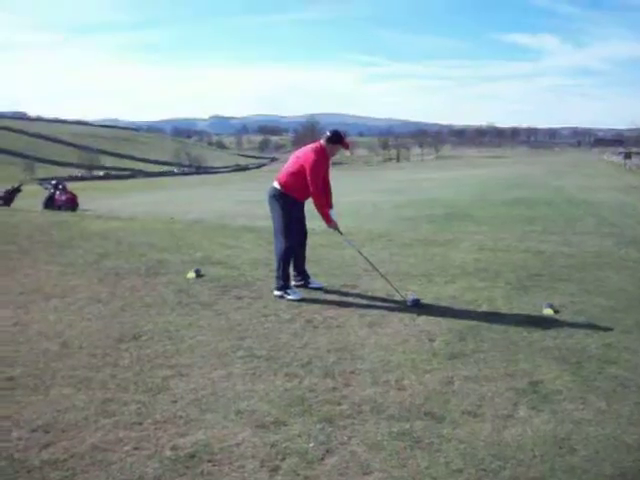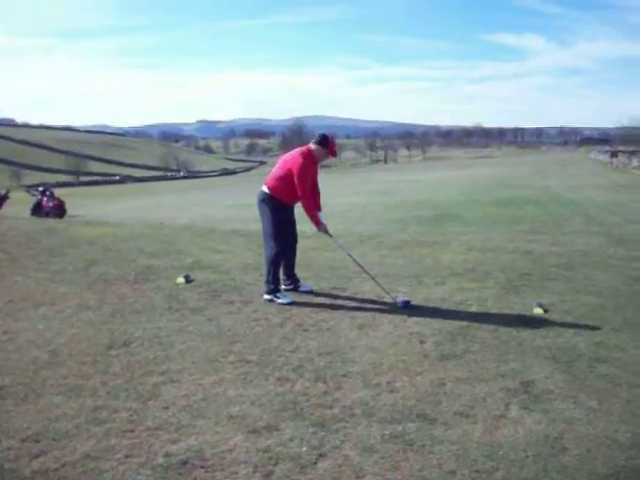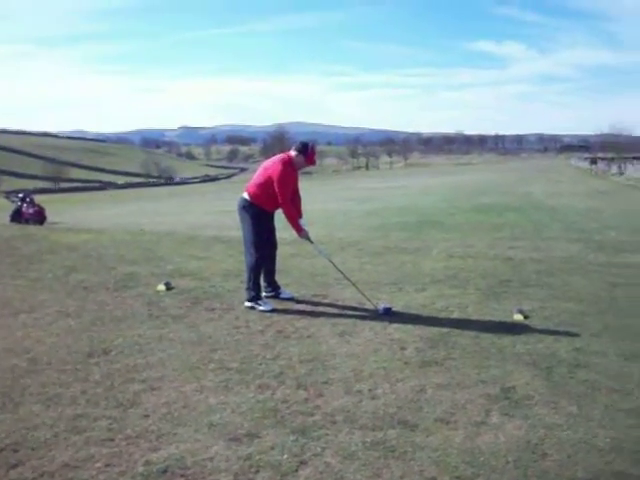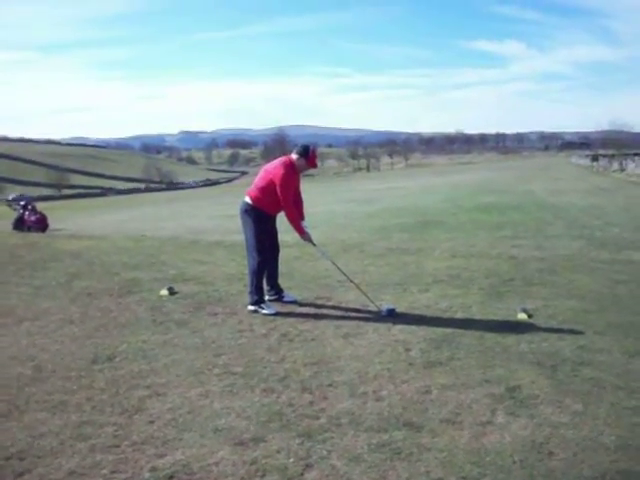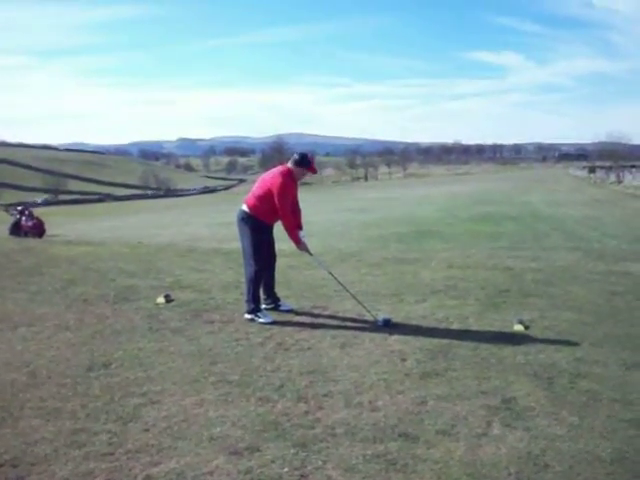
dt=0.5s
person 1, frame 1
left shoulder: (321, 155)
right shoulder: (314, 158)
left elbow: (325, 185)
right elbow: (316, 193)
left wrist: (330, 212)
right wrist: (328, 220)
left hip: (294, 198)
right hip: (282, 197)
left knee: (300, 238)
right knee: (287, 241)
left ankle: (300, 277)
right ankle: (281, 286)
person 1, frame 2
left shoulder: (311, 160)
right shoulder: (301, 161)
left elbow: (313, 189)
right elbow: (304, 196)
left wrist: (319, 215)
right wrist: (317, 223)
left hip: (284, 202)
right hip: (271, 201)
left knee: (290, 241)
right knee: (276, 245)
left ankle: (290, 281)
right ankle: (271, 290)
person 1, frame 3
left shoulder: (291, 166)
right shoulder: (281, 168)
left elbow: (295, 196)
right elbow: (285, 203)
left wrist: (301, 222)
right wrist: (299, 229)
left hip: (264, 209)
right hip: (251, 208)
left knee: (270, 249)
right knee: (256, 252)
left ankle: (271, 288)
right ankle: (252, 297)
person 1, frame 4
left shoulder: (292, 169)
right shoulder: (283, 172)
left elbow: (296, 198)
right elbow: (288, 206)
left wrist: (303, 223)
right wrist: (301, 232)
left hip: (266, 212)
right hip: (253, 211)
left knee: (272, 252)
right knee: (259, 256)
left ankle: (273, 291)
right ankle: (255, 301)
person 1, frame 5
left shoulder: (289, 179)
right shoulder: (281, 181)
left elbow: (294, 207)
right elbow: (285, 215)
left wrist: (300, 232)
right wrist: (298, 242)
left hip: (263, 221)
right hip: (250, 220)
left knee: (269, 261)
right knee: (256, 265)
left ankle: (270, 300)
right ankle: (252, 309)
